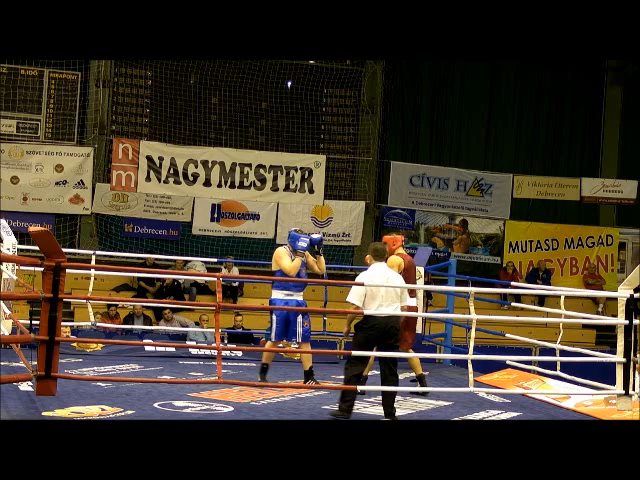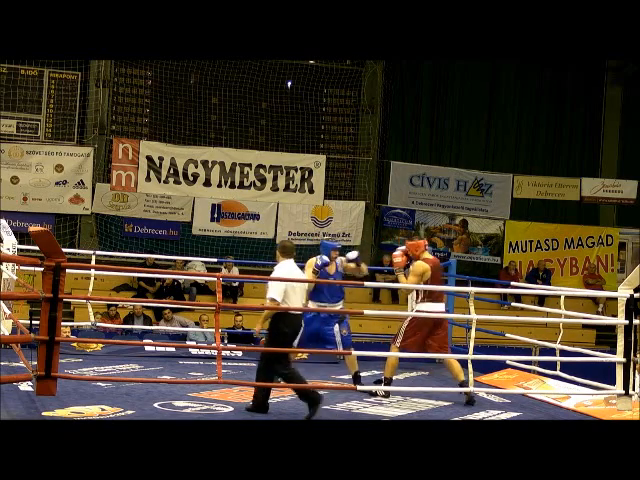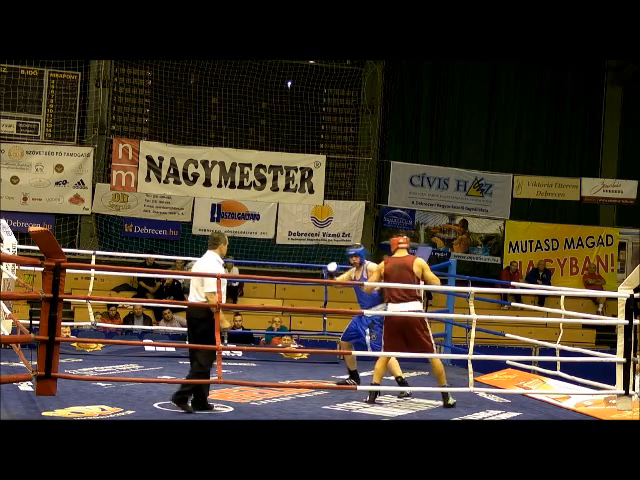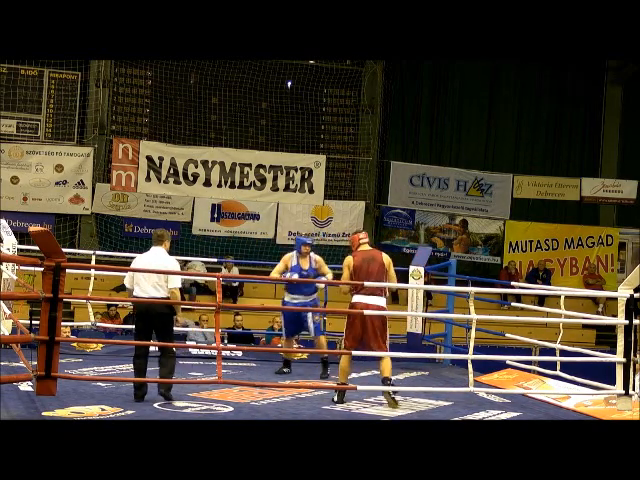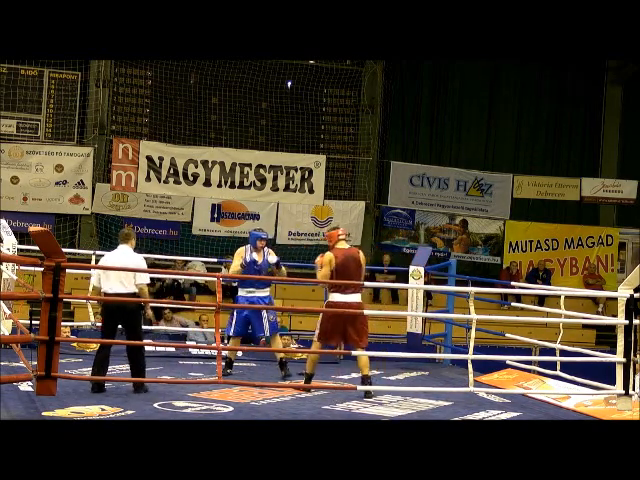
dt=1s
person 1, frame 1
left shoulder: (365, 276)
right shoulder: (397, 277)
left elbow: (355, 307)
right elbow: (404, 307)
left wrist: (347, 325)
left hip: (370, 323)
right hip: (392, 323)
left knee: (354, 365)
right knee: (389, 369)
left ankle: (345, 407)
right ankle: (389, 412)
person 1, frame 2
left shoulder: (279, 272)
right shoulder: (300, 273)
left elbow: (274, 303)
left wrist: (260, 322)
left hip: (282, 320)
right hip: (295, 319)
left knee: (280, 365)
right knee: (266, 361)
left ankle: (311, 397)
right ankle: (259, 402)
person 1, frame 3
left shoulder: (201, 262)
right shoulder: (213, 265)
right elbow: (211, 297)
right wrist: (222, 319)
left hip: (195, 311)
right hip: (204, 313)
left knee: (199, 356)
right knee: (204, 358)
left ankle: (200, 401)
right ankle: (182, 395)
person 1, frame 4
left shoulder: (139, 259)
right shoulder: (170, 261)
left elbow: (130, 288)
right elbow: (174, 291)
right wrist: (178, 312)
left hip: (141, 305)
right hip: (161, 306)
left knee: (141, 350)
right knee: (167, 350)
left ankle: (140, 391)
right ankle: (164, 387)
person 1, frame 5
left shoulder: (106, 257)
right shoulder: (137, 259)
left elbow: (96, 286)
right elbow: (142, 287)
left wrist: (103, 303)
right wrist: (147, 307)
left hip: (109, 301)
right hip: (130, 302)
left knee: (105, 343)
right knee: (135, 343)
left ankle: (97, 383)
right ankle: (139, 383)
person 2, frame 1
left shoulder: (394, 259)
right shoulder: (410, 260)
right wrist: (385, 264)
right hip: (412, 306)
right knee: (406, 347)
left ankle: (360, 382)
right ankle: (422, 381)
person 2, frame 2
left shoulder: (419, 265)
right shoulder: (435, 261)
left elbow: (407, 288)
left wrist: (399, 269)
right wrist: (408, 260)
left hip: (423, 312)
right hip: (440, 311)
left knee: (396, 347)
right knee: (444, 353)
left ankle: (385, 387)
right ankle: (466, 389)
person 2, frame 3
left shoulder: (384, 264)
right shoulder: (418, 262)
left elbow: (368, 288)
right elbow: (436, 285)
left hip: (392, 313)
right hip: (414, 312)
left knee: (386, 353)
right knee: (431, 354)
left ankle: (372, 393)
right ankle: (445, 395)
person 2, frame 4
left shoulder: (350, 259)
right shoulder: (384, 257)
left elbow: (344, 289)
right elbow: (393, 285)
left hip: (358, 304)
right hip: (378, 306)
left knee: (348, 350)
right knee: (383, 351)
left ankle: (340, 393)
right ankle: (387, 385)
person 2, frame 5
left shoulder: (330, 255)
right shoulder: (359, 254)
left elbow: (323, 281)
left wrist: (319, 266)
left hip: (335, 302)
right hip: (356, 303)
left knee: (318, 341)
right knee: (360, 345)
left ankle: (307, 380)
right ankle: (366, 383)
person 3, frame 1
left shoulder: (304, 253)
right shoulder: (281, 251)
left elbow: (321, 270)
right elbow: (291, 271)
left wrist: (318, 251)
right wrist: (300, 252)
left hip: (297, 301)
right hip: (280, 301)
left knee: (304, 340)
right knee: (275, 339)
left ankle: (309, 377)
right ankle: (263, 373)
person 3, frame 2
left shoulder: (342, 261)
right shoulder: (312, 263)
left elbow: (362, 272)
right elbow: (307, 286)
left wrist: (357, 261)
right wrist: (316, 269)
left hip: (335, 312)
right hip: (314, 312)
left knee: (346, 346)
right knee: (297, 344)
left ankle: (357, 381)
person 3, frame 3
left shoulder: (371, 268)
right shoulder: (352, 272)
right elbow: (336, 282)
right wrist: (330, 272)
left hip: (377, 315)
right hip: (363, 315)
left knee: (382, 351)
right knee: (344, 342)
left ankle: (403, 384)
right ankle: (354, 377)
person 3, frame 4
left shoulder: (316, 259)
right shoulder: (288, 258)
left elbow: (329, 274)
right elbow: (273, 275)
left wrist: (325, 280)
right wrist: (286, 276)
left hip: (310, 302)
right hip: (291, 302)
left knee: (318, 333)
right knee: (288, 336)
left ankle: (325, 366)
right ankle: (287, 364)
person 3, frame 5
left shoulder: (269, 253)
right shoulder: (241, 252)
left elbow: (283, 275)
right elbow: (232, 274)
left wrist: (278, 264)
right wrist: (244, 262)
left hip: (263, 298)
right hip: (244, 298)
left knee: (273, 332)
right knee: (236, 334)
left ankle: (283, 367)
right ankle: (228, 366)
